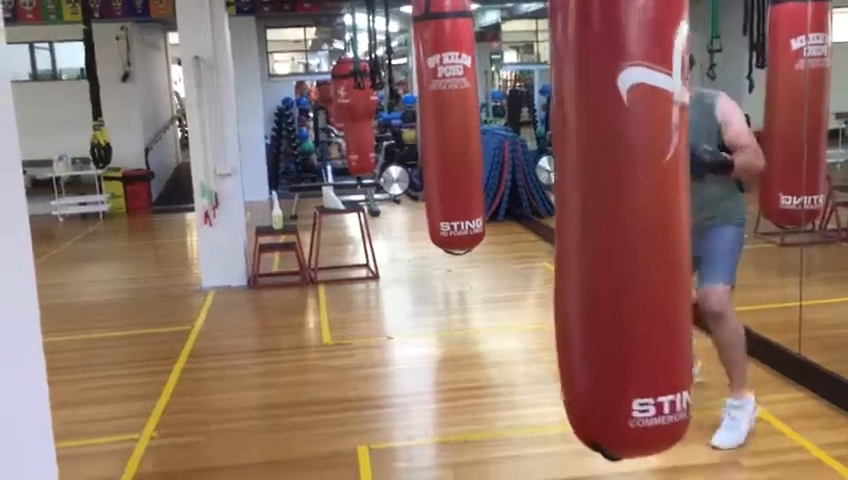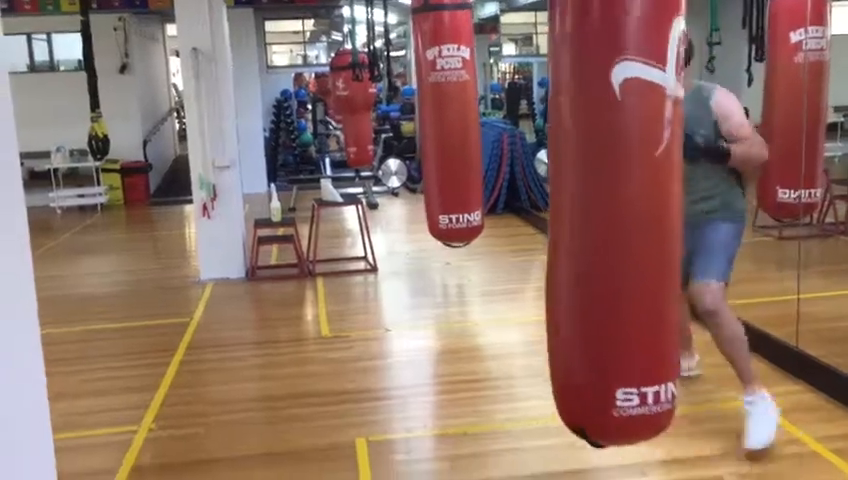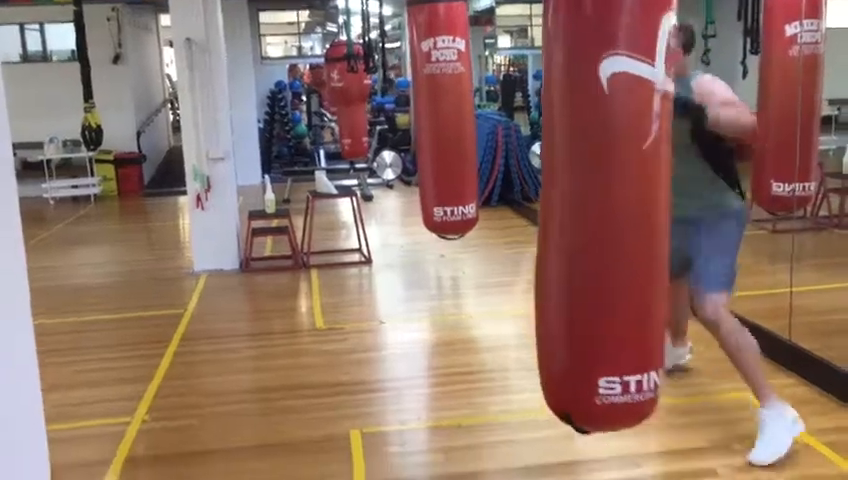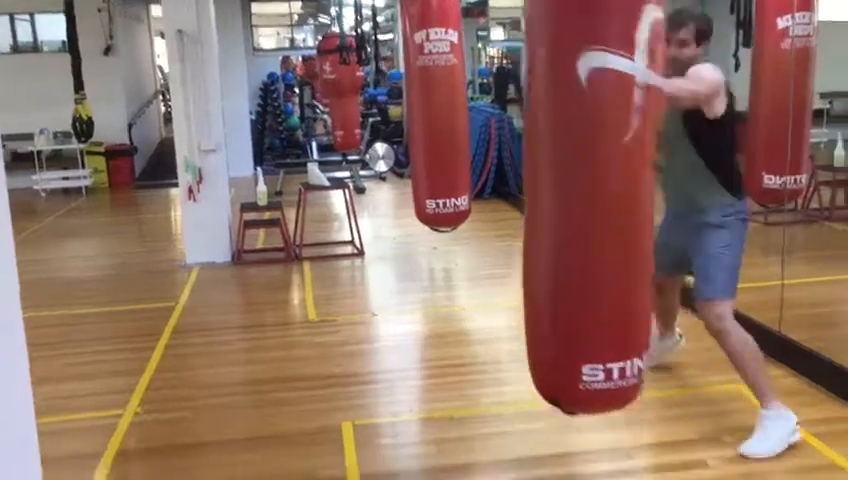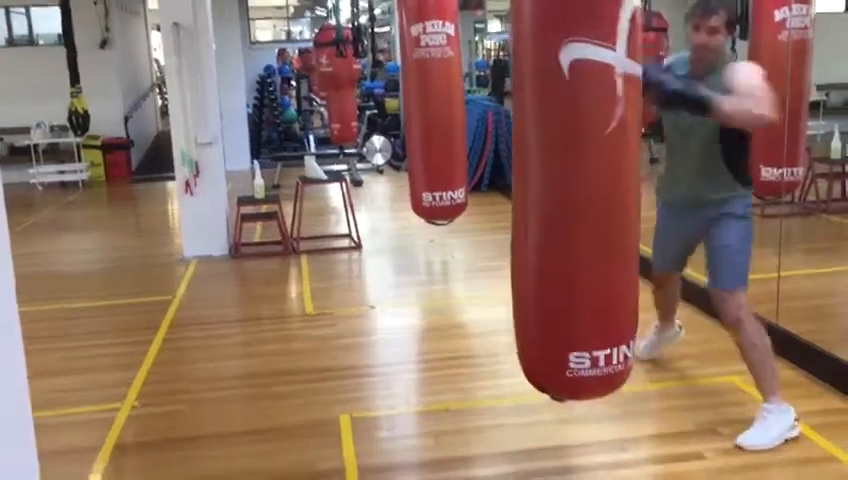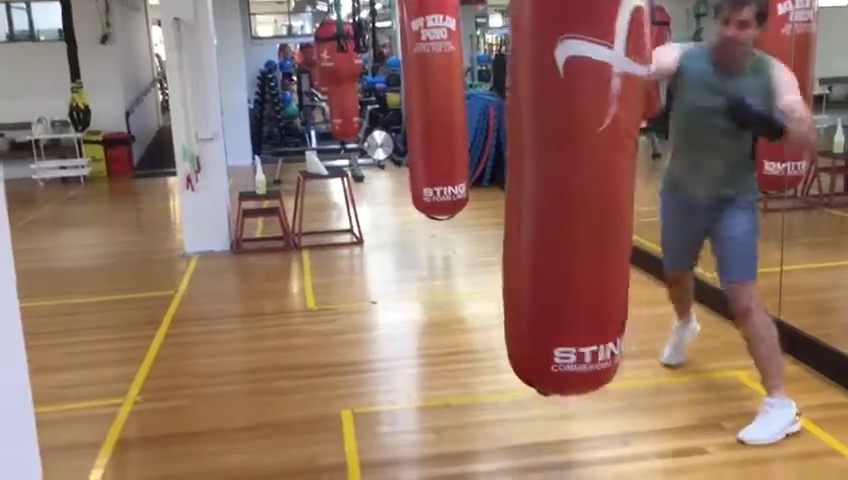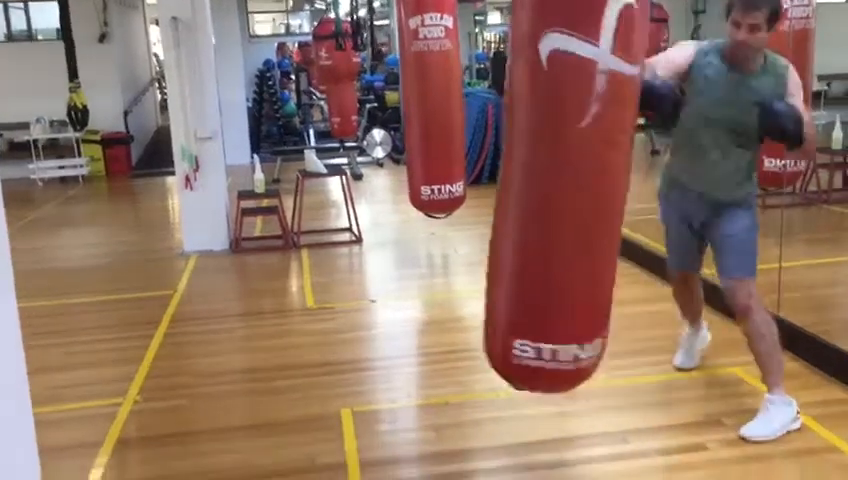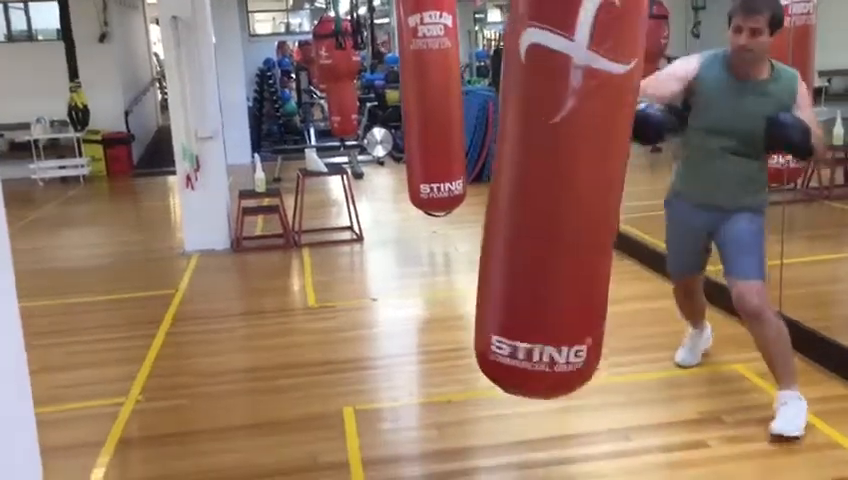
dt=0.1s
person 1, frame 1
left shoulder: (717, 106)
left elbow: (756, 161)
left wrist: (719, 163)
left hip: (721, 220)
left knee: (714, 304)
left ankle: (740, 401)
person 1, frame 2
left shoulder: (715, 100)
left elbow: (759, 153)
left wrist: (715, 150)
left hip: (719, 216)
right hip: (676, 219)
left knee: (708, 300)
left ankle: (757, 399)
right ankle: (684, 357)
person 1, frame 3
left shoulder: (704, 86)
left elbow: (744, 123)
left wrist: (703, 110)
left hip: (717, 217)
right hip: (681, 215)
left knee: (713, 312)
right knee: (670, 283)
left ankle: (778, 414)
right ankle: (678, 348)
person 1, frame 4
left shoulder: (705, 78)
right shoulder: (667, 82)
left elbow: (682, 95)
left hip: (719, 217)
right hip: (680, 211)
left knee: (716, 315)
right knee: (661, 279)
left ankle: (778, 416)
right ankle: (665, 338)
person 1, frame 5
left shoulder: (742, 75)
right shoulder: (671, 67)
left elbow: (762, 115)
left wrist: (699, 99)
left hip: (728, 207)
right hip: (677, 201)
left knee: (732, 309)
right knee: (662, 277)
left ankle: (779, 412)
right ankle: (664, 328)
person 1, frame 6
left shoulder: (773, 74)
right shoulder: (681, 57)
left elbow: (807, 136)
left wrist: (777, 124)
left hip: (734, 200)
right hip: (681, 195)
left knee: (744, 302)
right knee: (676, 276)
left ankle: (781, 405)
right ankle: (685, 325)
person 1, frame 7
left shoulder: (783, 75)
right shoulder: (692, 56)
left elbow: (806, 136)
right elbow: (646, 74)
left wrist: (792, 128)
left hip: (735, 201)
right hip: (682, 192)
left knee: (742, 299)
right knee: (683, 279)
left ankle: (779, 402)
right ankle: (695, 333)
person 1, frame 8
left shoulder: (790, 84)
right shoulder: (696, 69)
left elbow: (815, 147)
right elbow: (643, 93)
left wrist: (800, 137)
right wrist: (639, 111)
left hip: (742, 208)
right hip: (688, 202)
left knee: (752, 302)
right knee: (684, 285)
left ankle: (790, 397)
right ankle: (699, 333)
